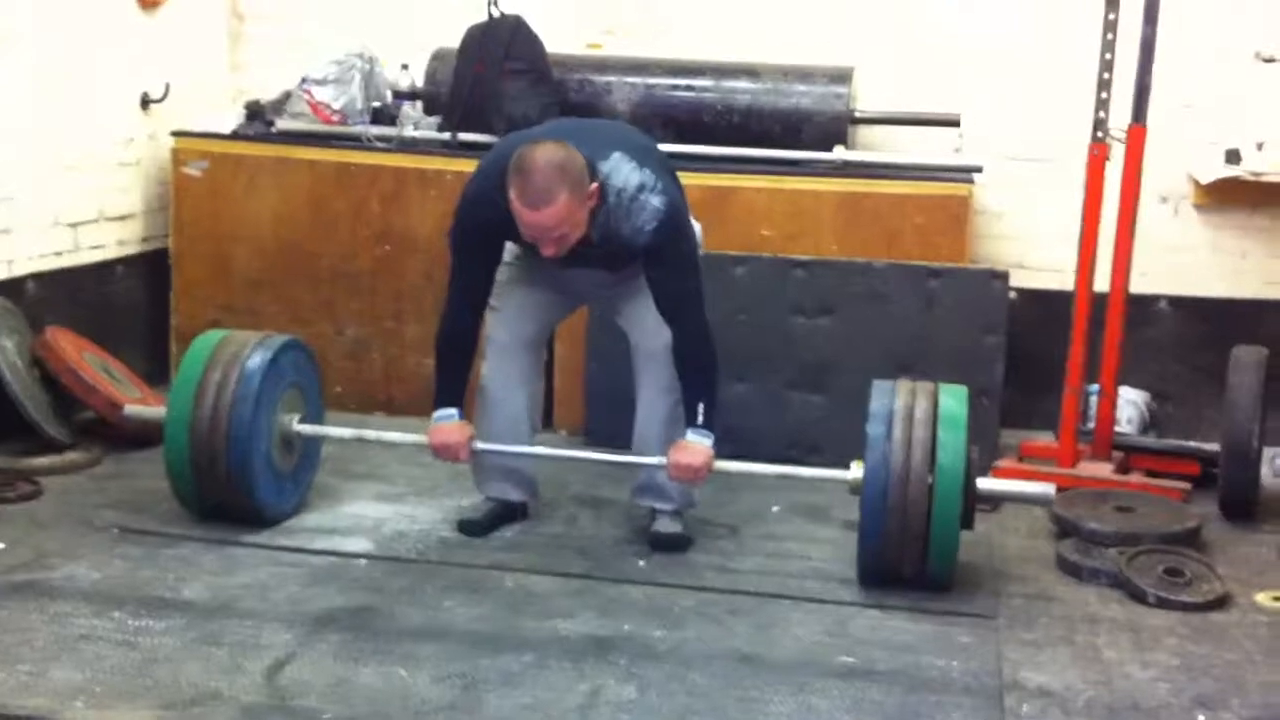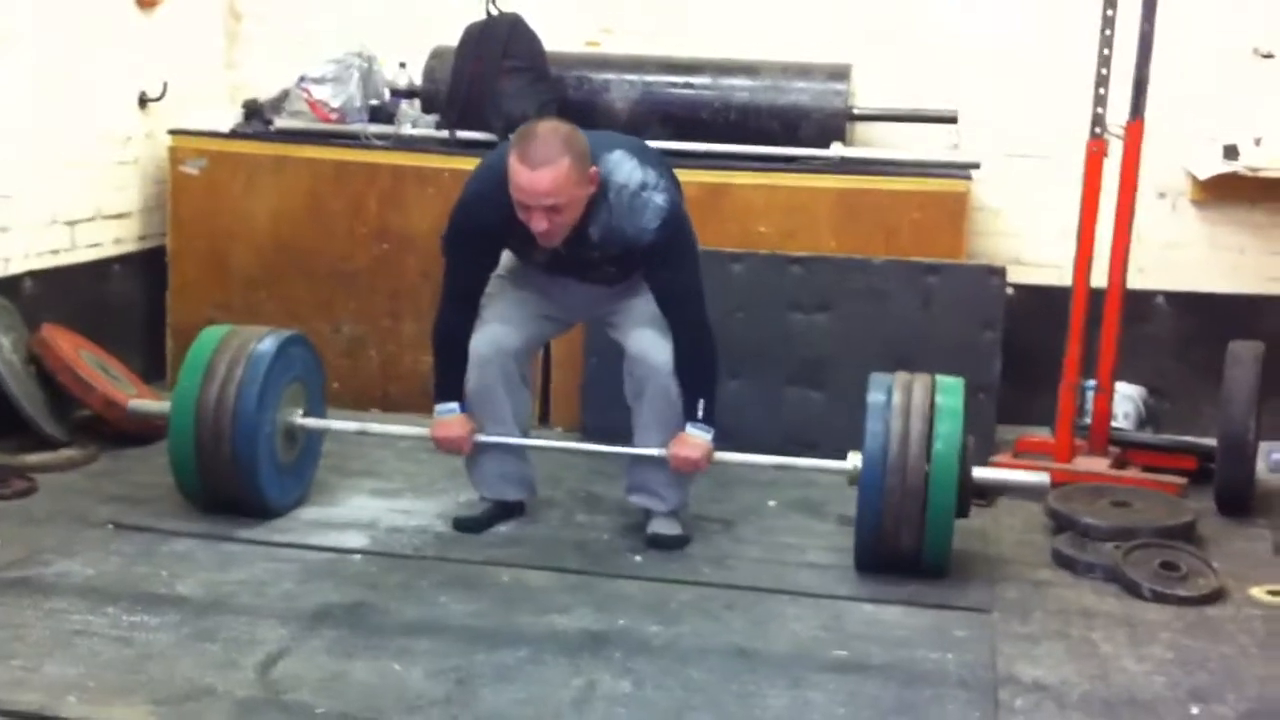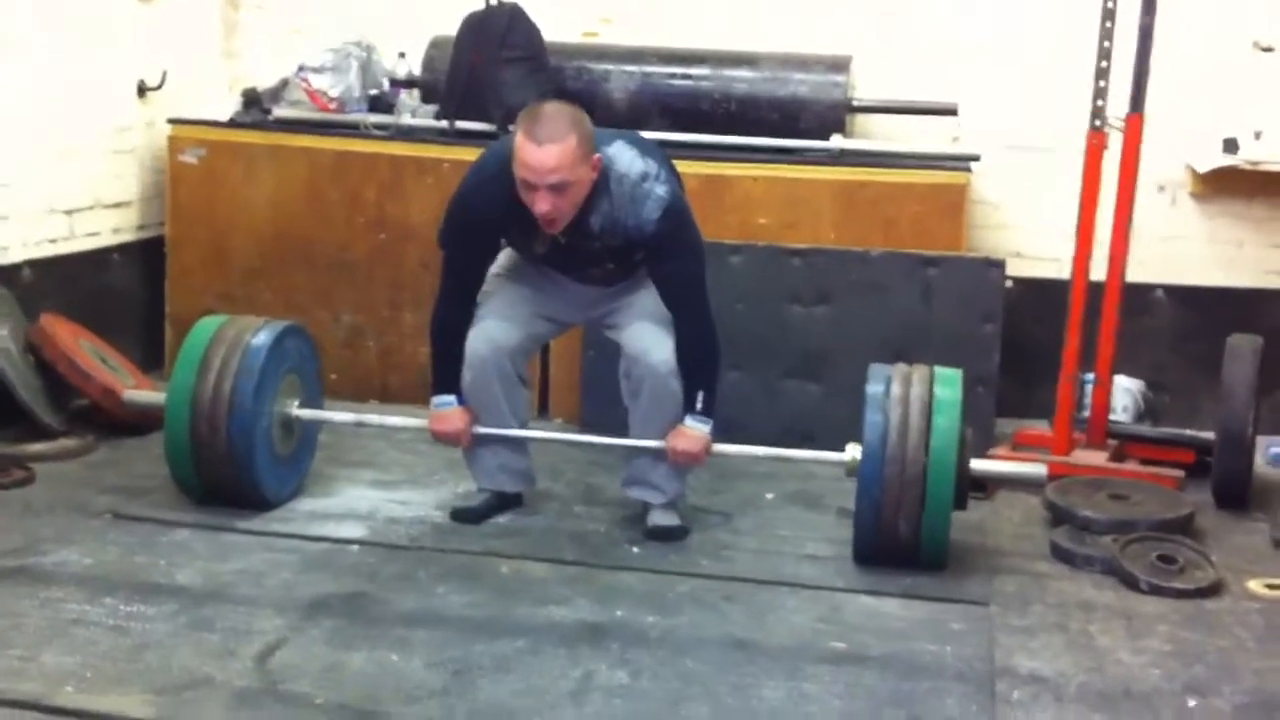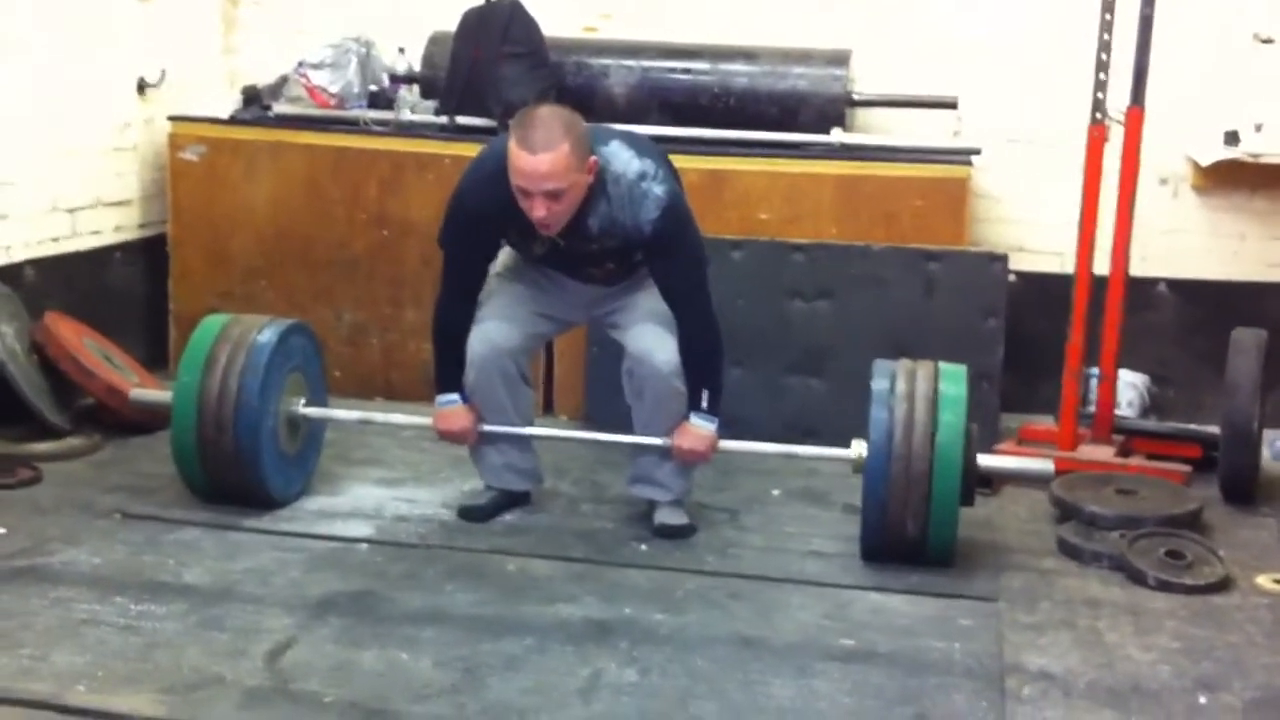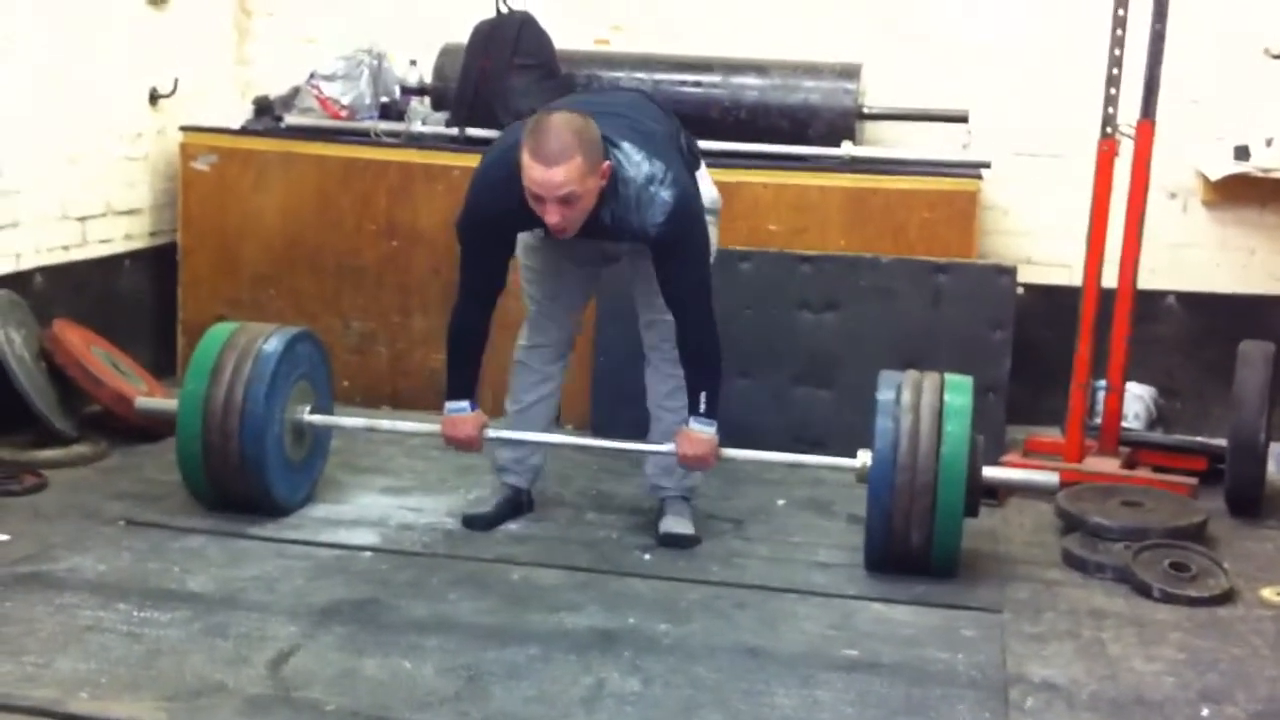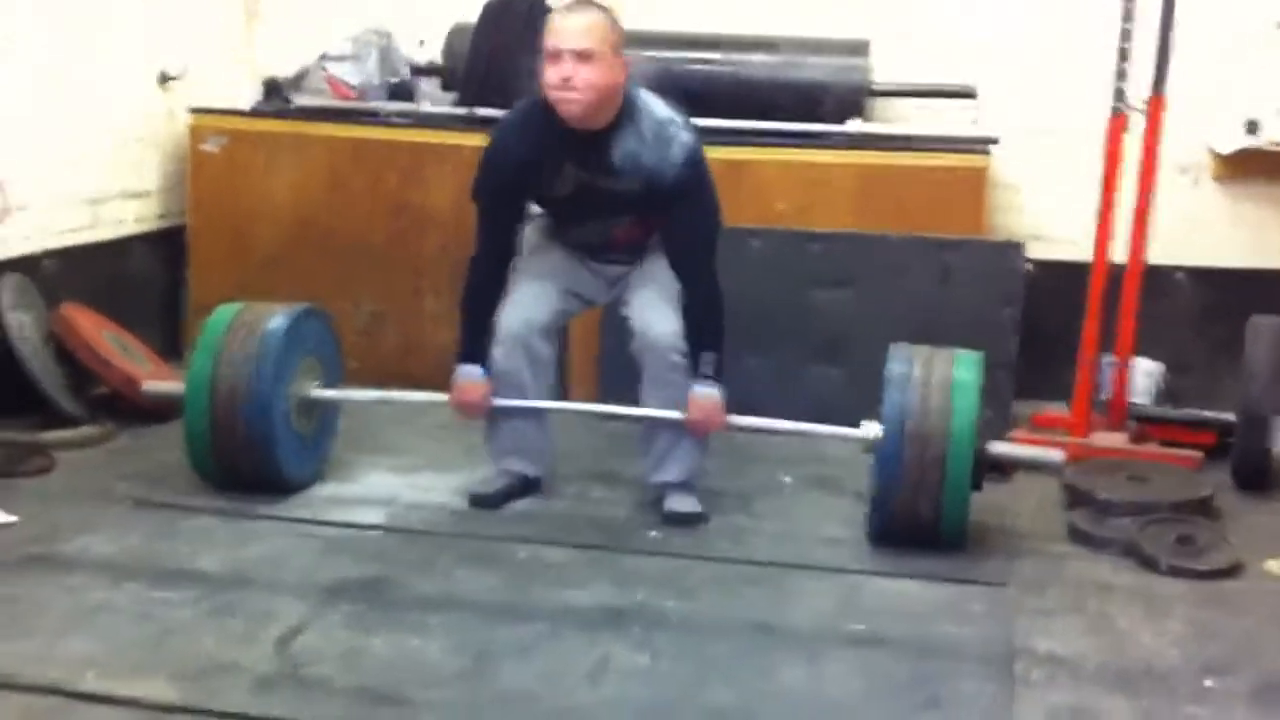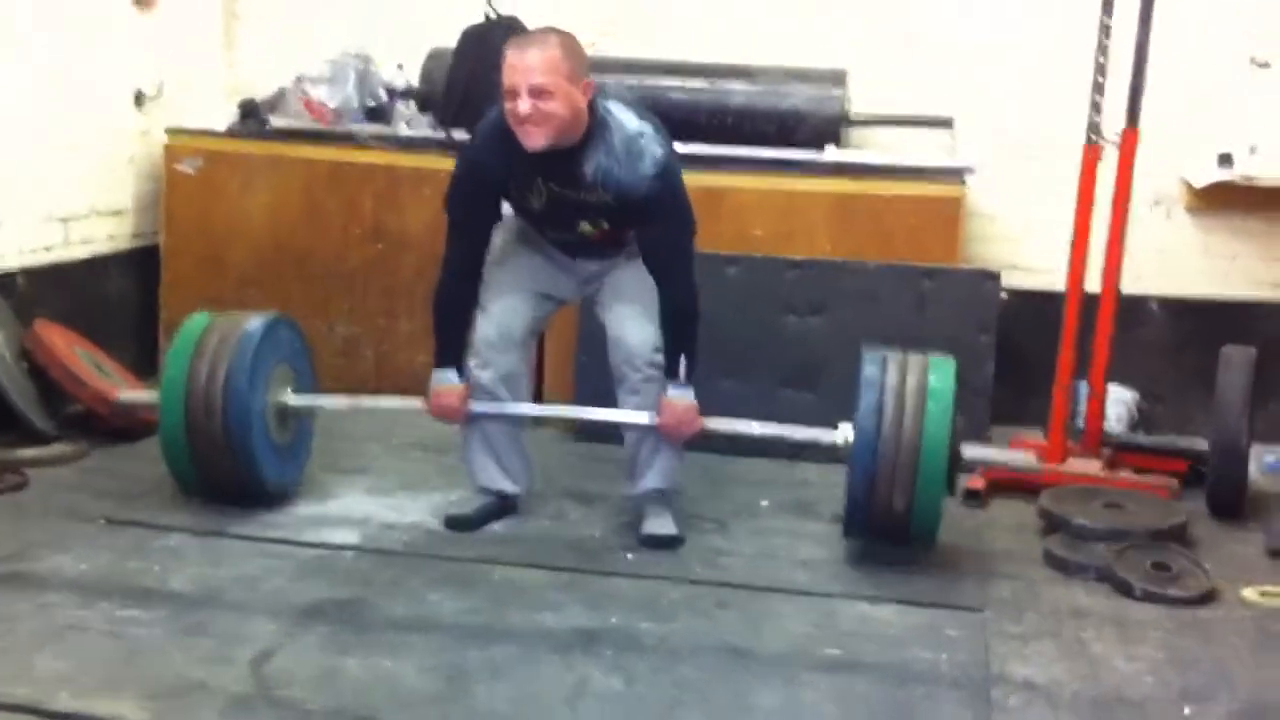
dt=0.7s
person 1, frame 1
left shoulder: (650, 205)
right shoulder: (487, 192)
left elbow: (688, 321)
right elbow: (465, 303)
left wrist: (699, 432)
right wrist: (447, 411)
left hip: (640, 261)
left knee: (660, 346)
right knee: (506, 340)
left ankle: (664, 501)
right ankle: (505, 491)
person 1, frame 2
left shoulder: (647, 202)
right shoulder: (486, 193)
left elbow: (689, 317)
right elbow: (458, 301)
left wrist: (698, 425)
right wrist: (449, 405)
left hip: (637, 280)
right hip: (538, 275)
left knee: (659, 358)
right knee: (488, 348)
left ankle: (661, 503)
right ankle: (501, 491)
person 1, frame 3
left shoulder: (649, 193)
right shoulder: (487, 183)
left elbow: (692, 308)
right elbow: (456, 292)
left wrist: (697, 418)
right wrist: (446, 396)
left hip: (636, 279)
right hip: (537, 272)
left knee: (659, 359)
right knee: (484, 348)
left ankle: (658, 496)
right ankle: (501, 483)
person 1, frame 4
left shoulder: (647, 191)
right shoulder: (484, 183)
left elbow: (693, 305)
right elbow: (457, 291)
left wrist: (703, 415)
right wrist: (449, 395)
left hip: (637, 278)
right hip: (537, 272)
left knee: (662, 361)
right knee: (485, 349)
left ankle: (664, 492)
right ankle: (508, 480)
person 1, frame 5
left shoulder: (664, 193)
right shoulder: (499, 178)
left elbow: (694, 311)
right elbow: (476, 296)
left wrist: (702, 420)
right wrist: (460, 402)
left knee: (669, 335)
right knee: (543, 333)
left ankle: (674, 494)
right ankle: (515, 483)
person 1, frame 6
left shoulder: (668, 141)
right shoulder: (518, 135)
left elbow: (698, 265)
right elbow: (492, 252)
left wrist: (707, 381)
right wrist: (471, 365)
left hip: (654, 253)
right hip: (563, 245)
left knee: (664, 337)
right knee: (515, 328)
left ankle: (676, 481)
right ankle: (519, 467)
person 1, frame 7
left shoulder: (640, 153)
right shoulder: (488, 149)
left elbow: (674, 273)
right elbow: (462, 261)
left wrist: (680, 385)
right wrist: (446, 370)
left hip: (627, 251)
right hip: (536, 241)
left knee: (641, 351)
right knee: (494, 340)
left ankle: (654, 500)
right ankle: (497, 488)
